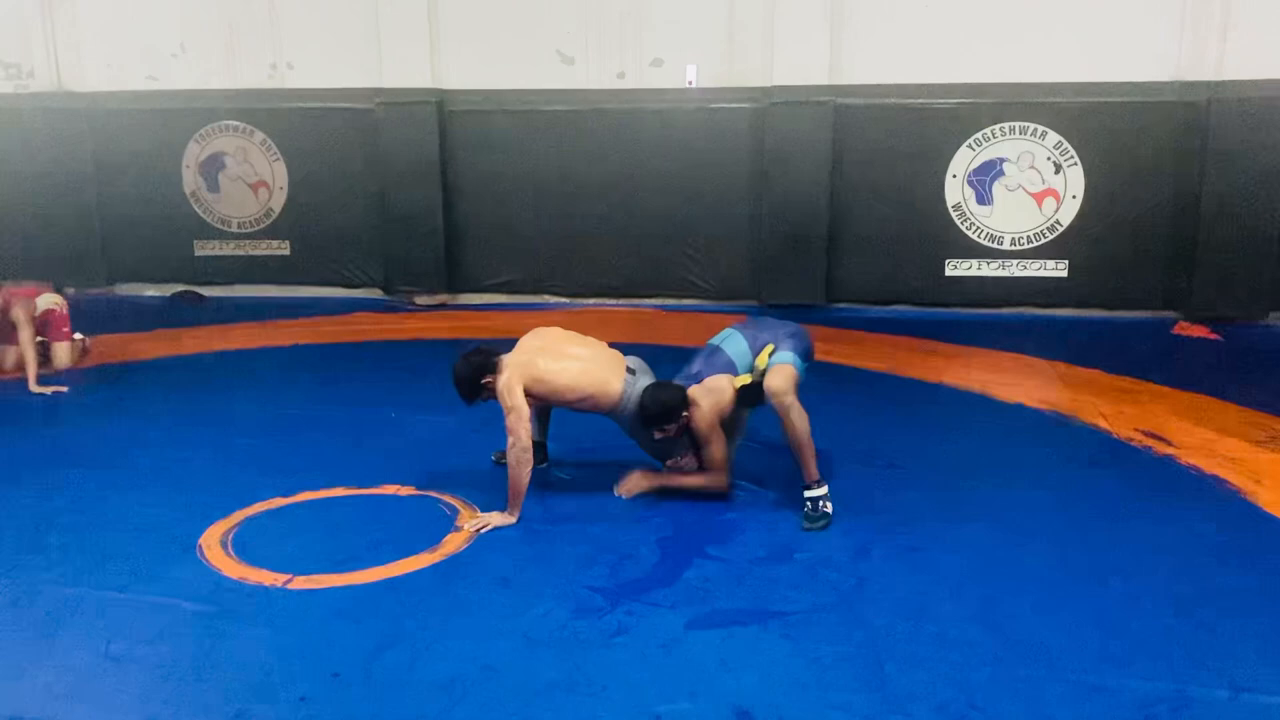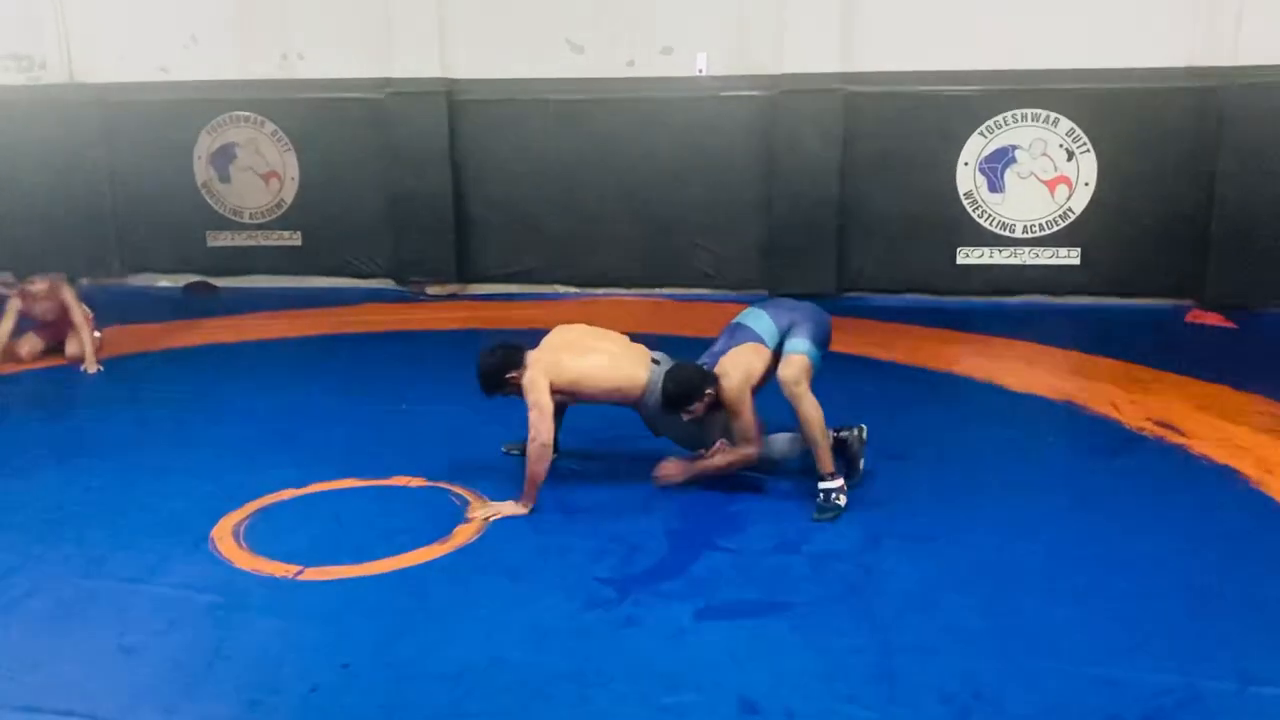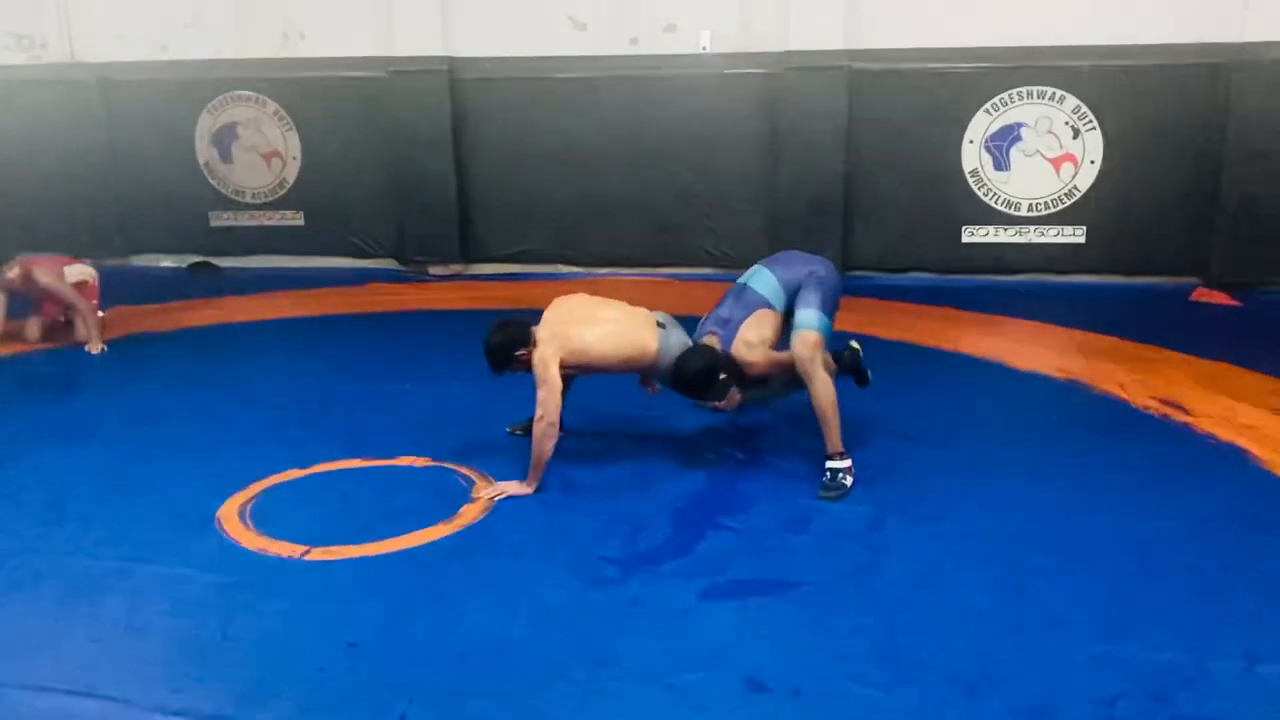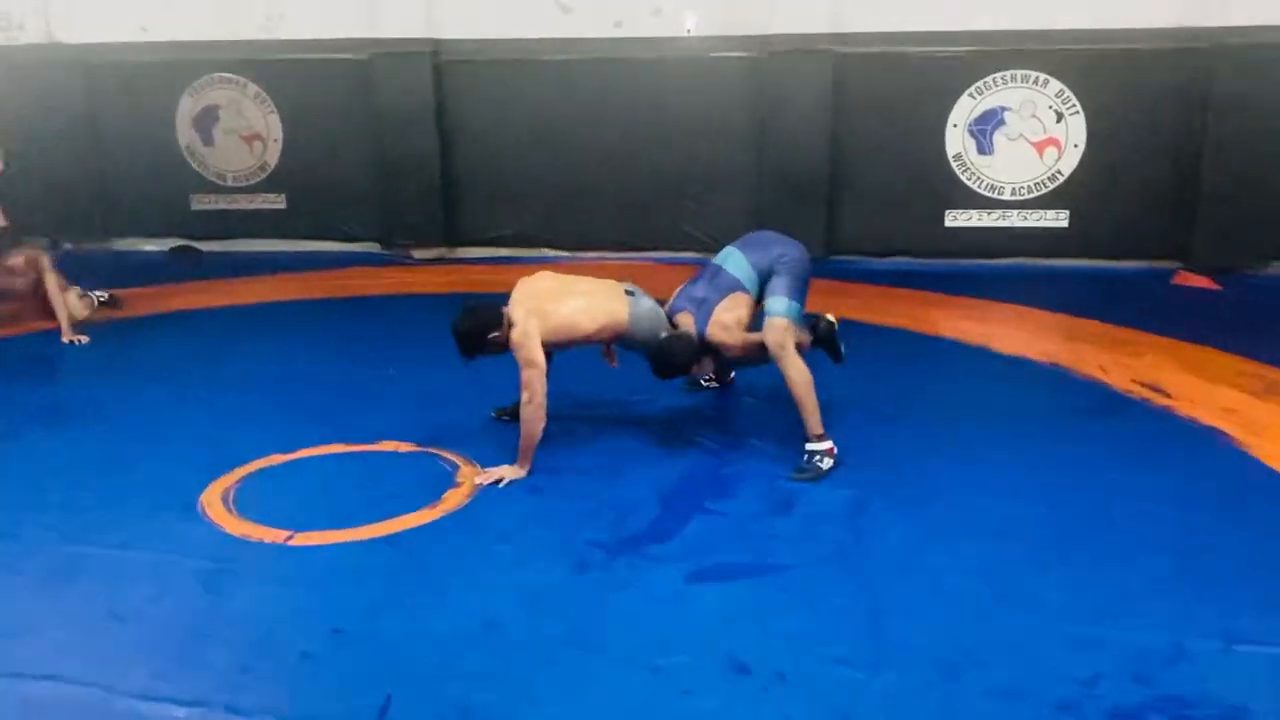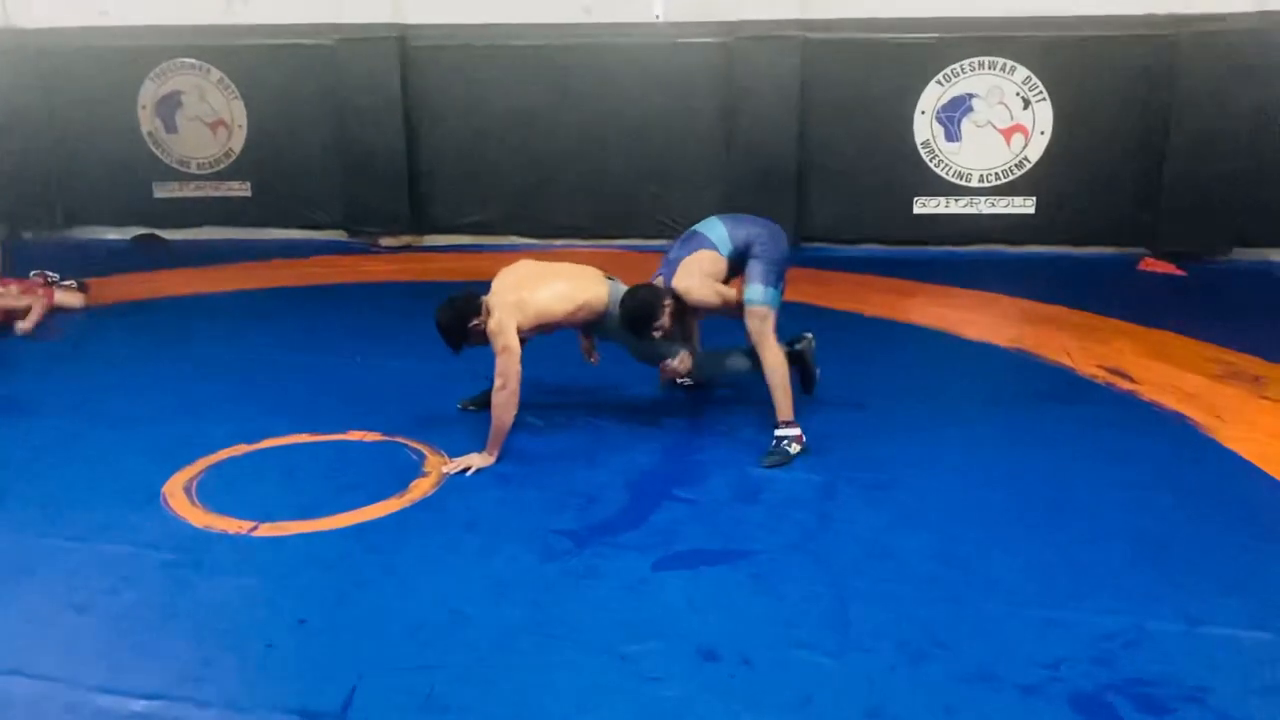
dt=0.7s
person 1, frame 1
left shoulder: (508, 381)
right shoulder: (535, 337)
left elbow: (519, 446)
left wrist: (511, 513)
left hip: (631, 398)
right hip: (631, 366)
right ankle: (538, 451)
person 1, frame 2
left shoulder: (534, 377)
right shoulder: (558, 336)
left elbow: (540, 442)
left wrist: (525, 503)
left hip: (659, 392)
right hip: (656, 362)
left ankle: (834, 440)
person 1, frame 3
left shoulder: (545, 354)
right shoulder: (561, 307)
left elbow: (547, 421)
left wrist: (529, 484)
left hip: (668, 353)
right hip: (660, 323)
person 1, frame 4
left shoulder: (523, 334)
right shoulder: (525, 287)
left elbow: (533, 401)
left wrist: (521, 466)
left hip: (640, 323)
right hip: (625, 294)
person 1, frame 5
left shoulder: (499, 321)
right shoulder: (507, 277)
left elbow: (507, 389)
left wrist: (490, 454)
right wrist: (586, 333)
left hip: (614, 312)
right hip: (605, 286)
left knee: (691, 366)
person 2, frame 1
left shoulder: (702, 411)
right shoulder: (673, 394)
left elbow: (719, 479)
left wrist: (655, 481)
left hip: (787, 337)
left knee: (778, 390)
left ankle: (816, 489)
person 2, frame 2
left shoulder: (730, 385)
right shoulder: (697, 382)
left elbow: (751, 449)
left wrist: (690, 469)
left hip: (804, 319)
left knee: (791, 380)
left ankle: (832, 482)
person 2, frame 3
left shoulder: (750, 358)
right shoulder: (702, 343)
left elbow: (804, 360)
right wrist: (738, 388)
left hip: (814, 275)
right hip: (780, 268)
left knee: (807, 357)
left ankle: (839, 460)
person 2, frame 4
left shoulder: (725, 339)
right shoulder: (671, 312)
left elbow: (773, 341)
left hip: (785, 258)
right hip: (754, 246)
left knee: (778, 343)
left ankle: (820, 443)
person 2, frame 5
left shoulder: (694, 294)
right shoulder: (654, 294)
left elbow: (743, 302)
left hip: (762, 238)
right hip: (729, 234)
left knee: (760, 329)
left ankle: (788, 431)
